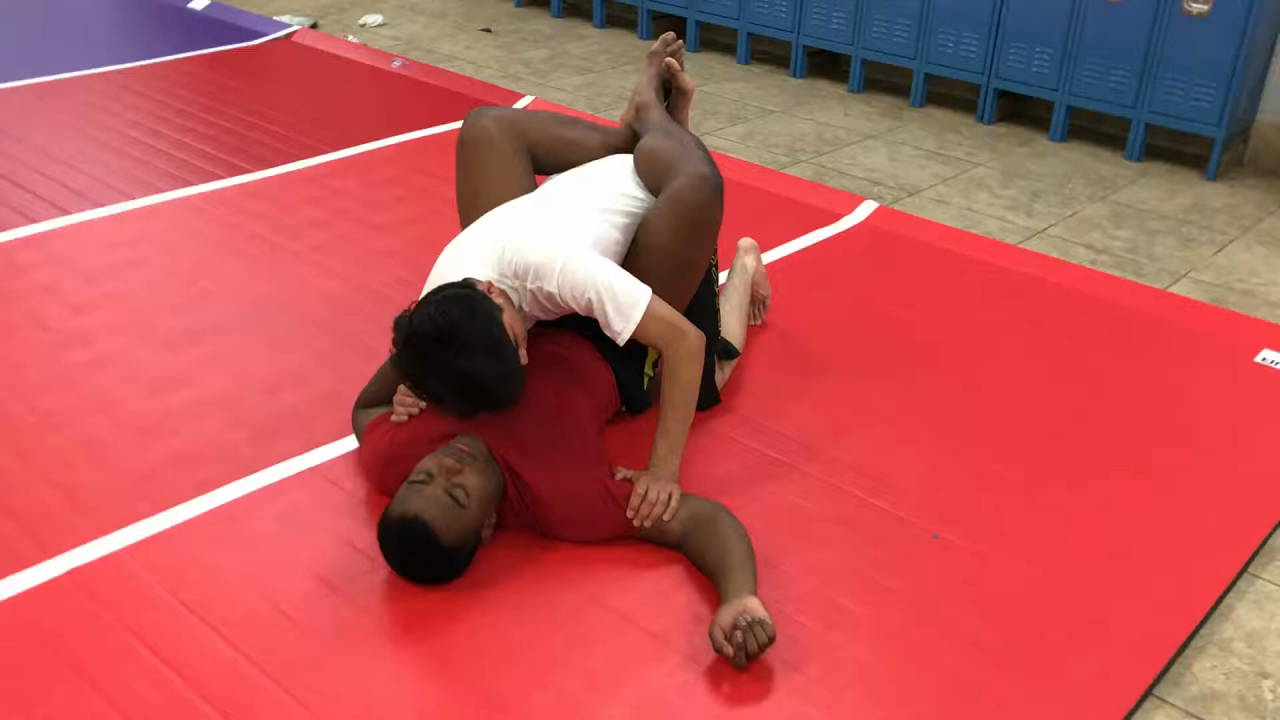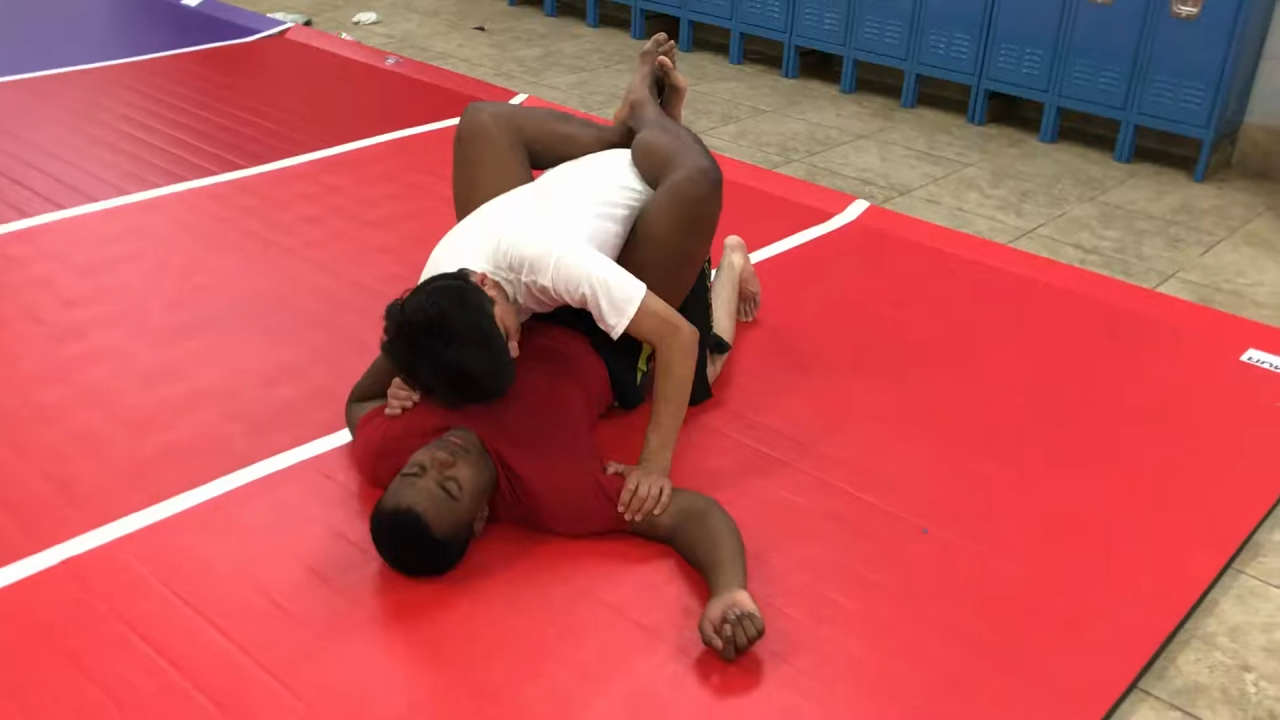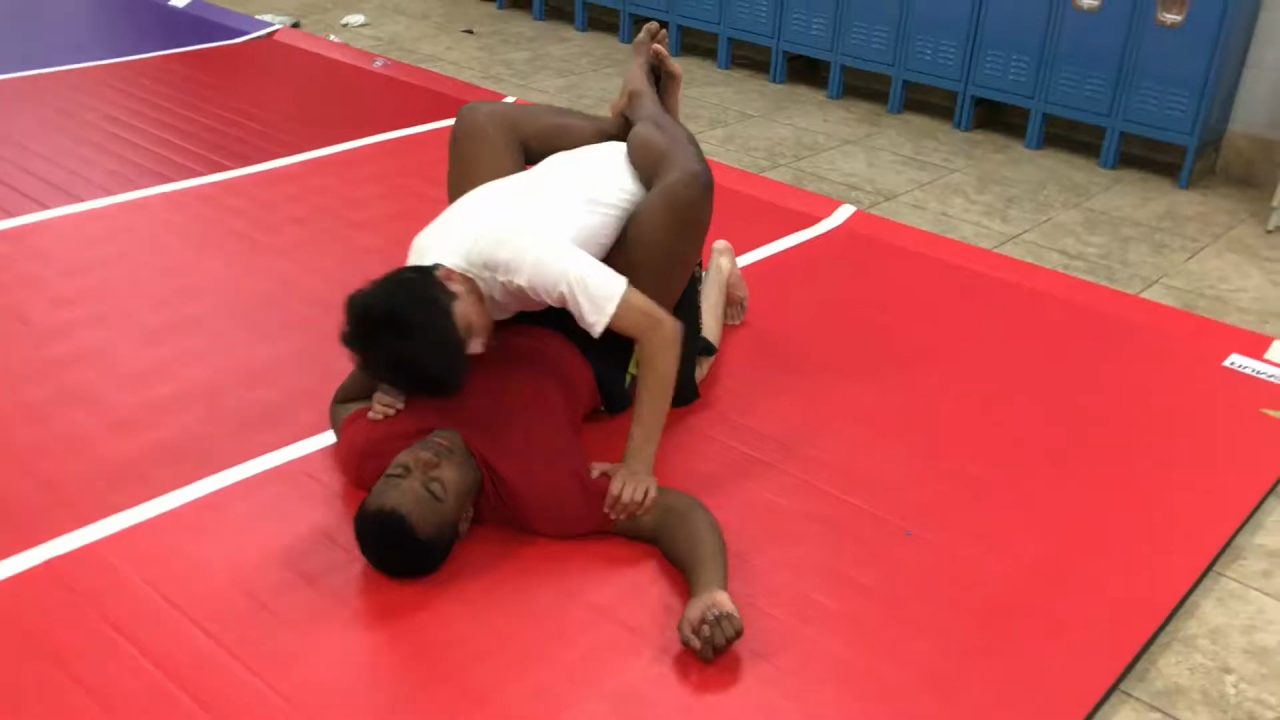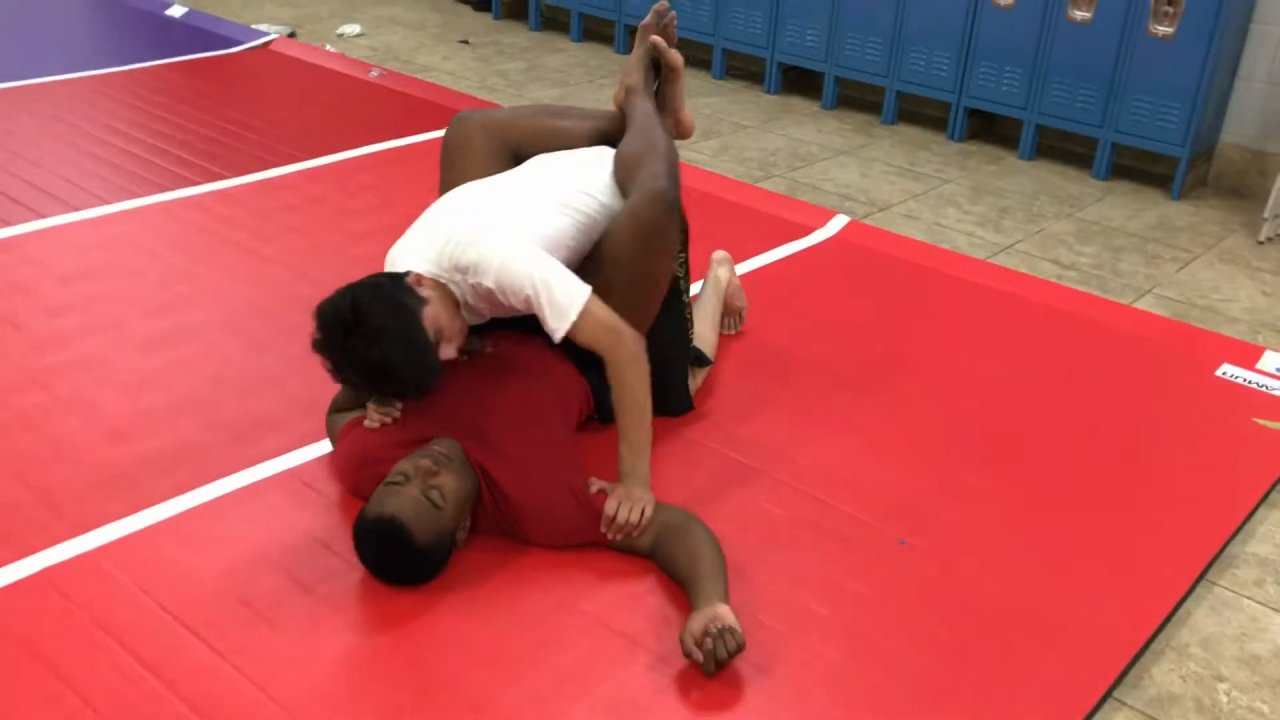
dt=0.2s
person 1, frame 1
left shoulder: (552, 266)
right shoulder: (441, 295)
left elbow: (685, 342)
left wrist: (663, 470)
right wrist: (420, 383)
left hip: (651, 203)
right hip: (582, 193)
left knee: (702, 387)
person 1, frame 2
left shoulder: (548, 260)
right shoulder: (440, 282)
left elbow: (679, 337)
left wrist: (654, 464)
right wrist: (417, 378)
left hip: (646, 196)
left knee: (691, 386)
person 1, frame 3
left shoulder: (525, 258)
right shoulder: (420, 266)
left elbow: (663, 333)
left wrist: (637, 464)
right wrist: (392, 380)
left hip: (639, 196)
left knee: (674, 386)
person 1, frame 4
left shoulder: (497, 259)
right shoulder: (396, 280)
left elbow: (621, 347)
left wrist: (634, 479)
right wrist: (394, 388)
left hip: (628, 210)
left knee: (671, 399)
person 2, frame 1
left shoulder: (387, 461)
right shoulder: (563, 502)
left elbow: (367, 407)
right elbow: (702, 517)
right wrist: (739, 597)
right ankle: (742, 264)
person 2, frame 2
left shoulder: (381, 455)
right shoulder: (554, 494)
left elbow: (361, 400)
right elbow: (694, 513)
right wrist: (730, 591)
right ankle: (731, 262)
person 2, frame 3
left shoulder: (364, 455)
right shoulder: (540, 495)
left elbow: (345, 401)
right elbow: (679, 512)
right wrist: (709, 591)
right ankle: (717, 267)
person 2, frame 4
left shoulder: (361, 464)
right shoulder: (536, 505)
left elbow: (340, 412)
right elbow: (673, 527)
right wrist: (709, 603)
right ankle: (716, 279)
